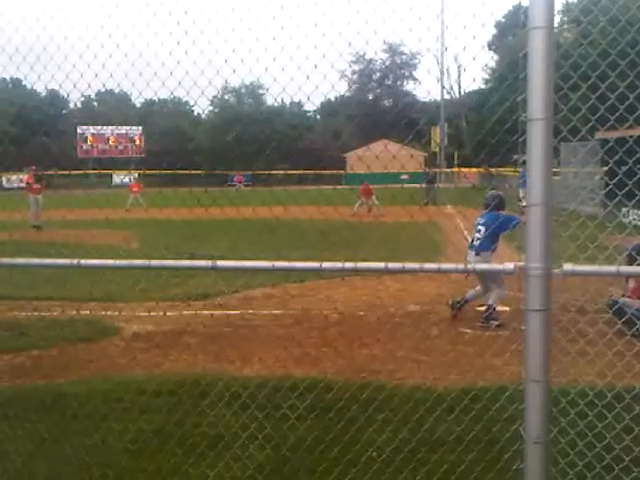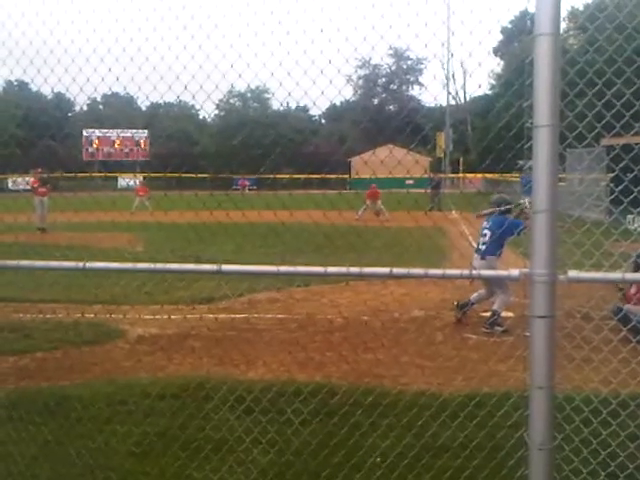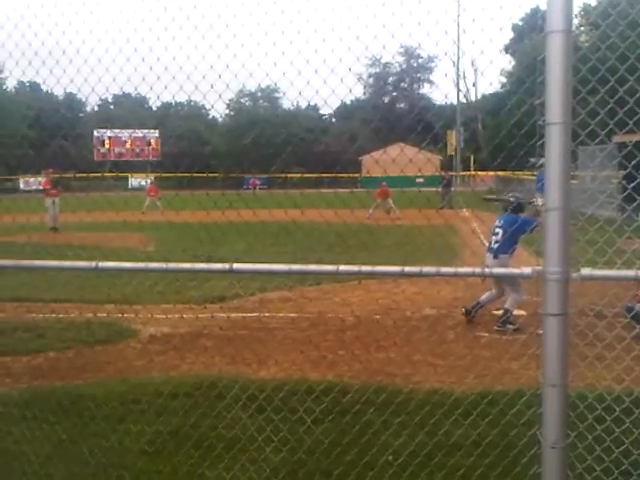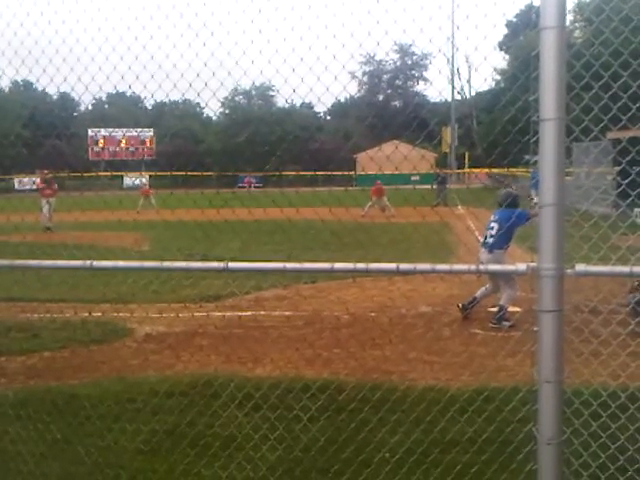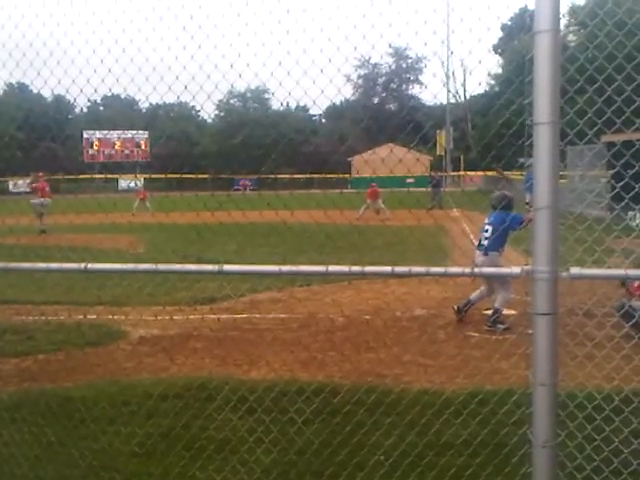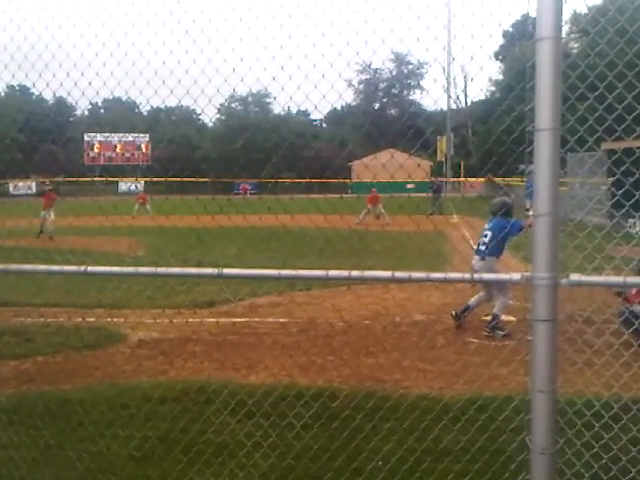
dt=0.7s
person 1, frame 1
left shoulder: (483, 216)
right shoulder: (497, 217)
left elbow: (507, 220)
right elbow: (521, 220)
left hip: (472, 256)
right hip: (481, 258)
left knee: (486, 286)
right knee: (498, 286)
left ankle: (457, 304)
right ankle: (487, 317)
person 1, frame 2
left shoulder: (490, 220)
right shoulder: (504, 221)
right elbow: (527, 224)
left wrist: (521, 211)
right wrist: (527, 213)
left hip: (478, 260)
right hip: (488, 262)
left knee: (490, 290)
right knee: (504, 292)
left ankle: (462, 307)
right ankle: (491, 323)
person 1, frame 3
left shoulder: (502, 218)
right shoulder: (517, 220)
left elbow: (525, 222)
right elbow: (537, 223)
left wrist: (535, 212)
right wrist: (539, 211)
left hip: (491, 258)
right hip: (500, 260)
left knee: (499, 290)
right knee: (515, 290)
left ankle: (471, 310)
right ankle: (502, 322)
person 1, frame 4
left shoulder: (497, 213)
right shoulder: (512, 214)
right elbow: (533, 213)
left hip: (484, 254)
right hip: (495, 255)
left knee: (495, 284)
right knee: (510, 286)
left ankle: (466, 306)
right ankle: (498, 319)
person 1, frame 5
left shoulder: (492, 216)
right shoulder: (506, 217)
left elbow: (518, 224)
right elbow: (528, 219)
left hip: (479, 256)
right hip: (490, 258)
left knee: (490, 287)
right knee: (505, 288)
left ankle: (461, 308)
right ankle: (493, 321)
person 1, frame 6
left shoulder: (492, 221)
right shoulder: (505, 222)
left elbow: (516, 227)
right elbow: (527, 225)
right wrist: (532, 216)
left hip: (477, 261)
right hip: (487, 262)
left knee: (488, 293)
right knee: (503, 293)
left ankle: (460, 314)
right ankle: (492, 326)
